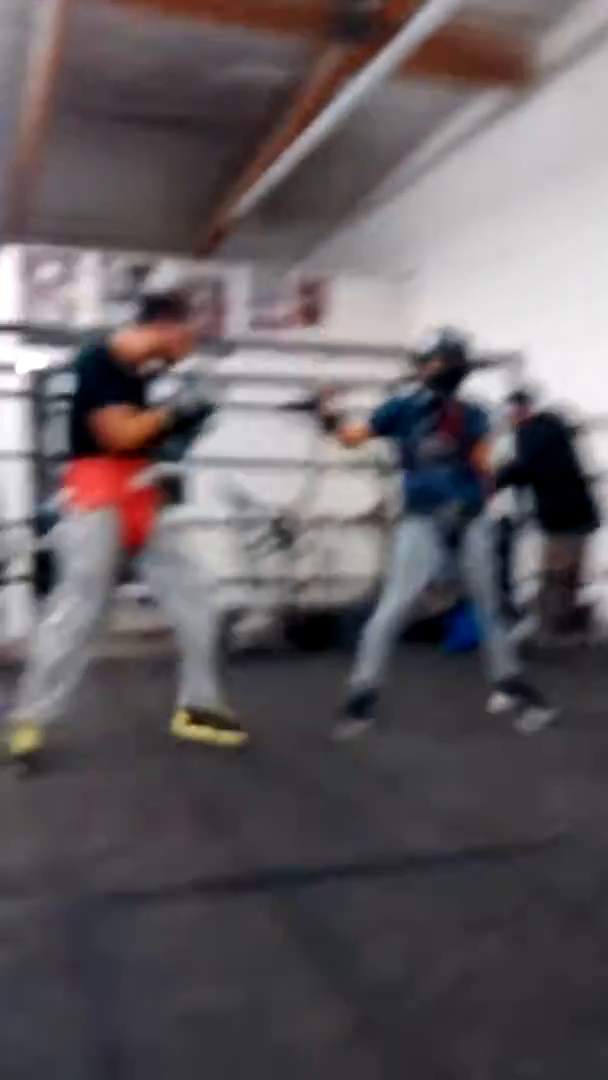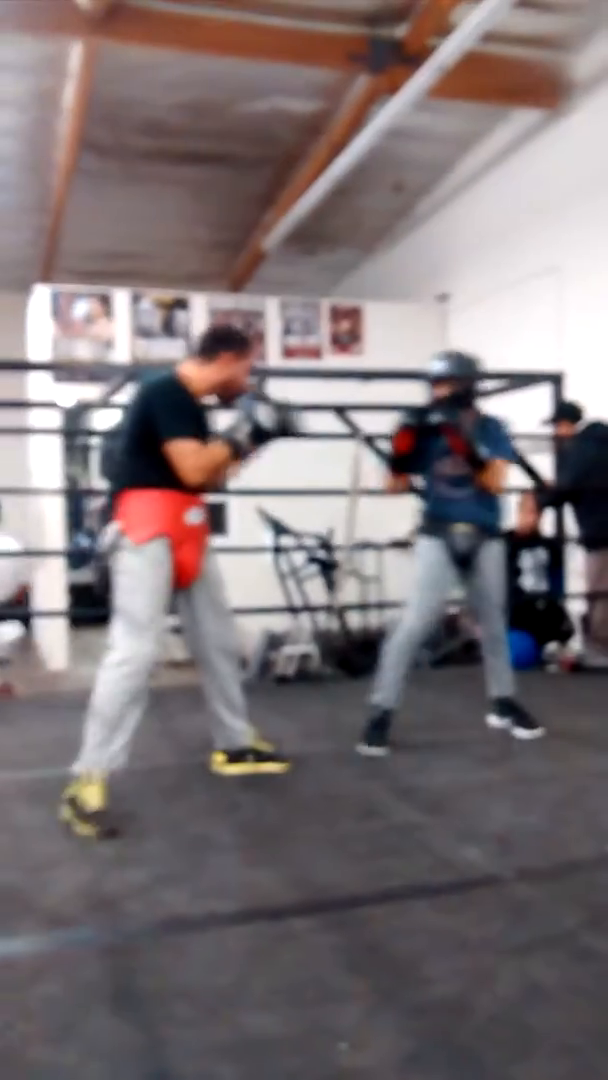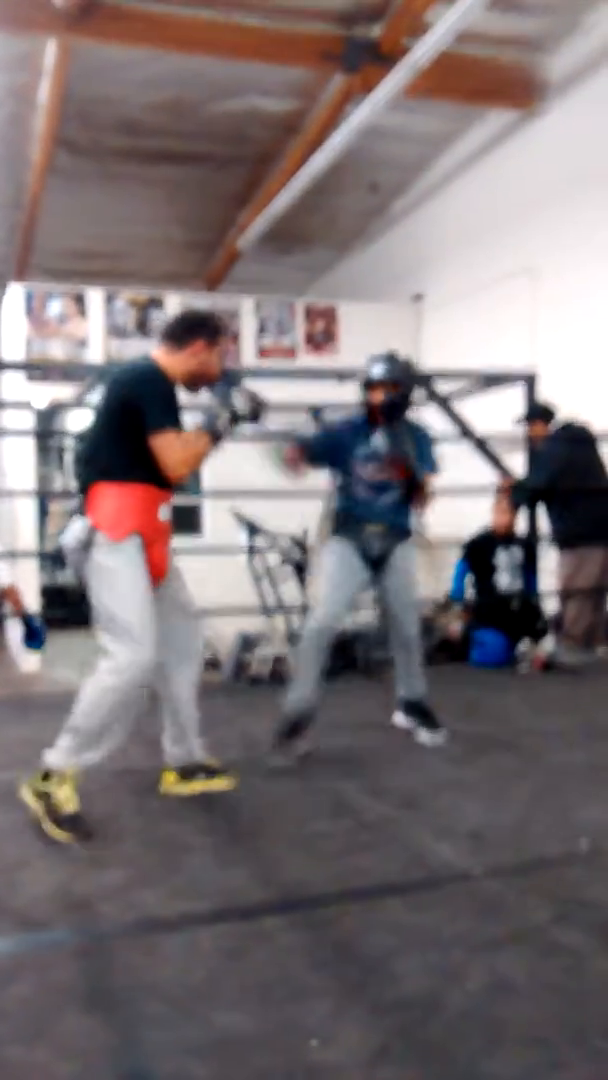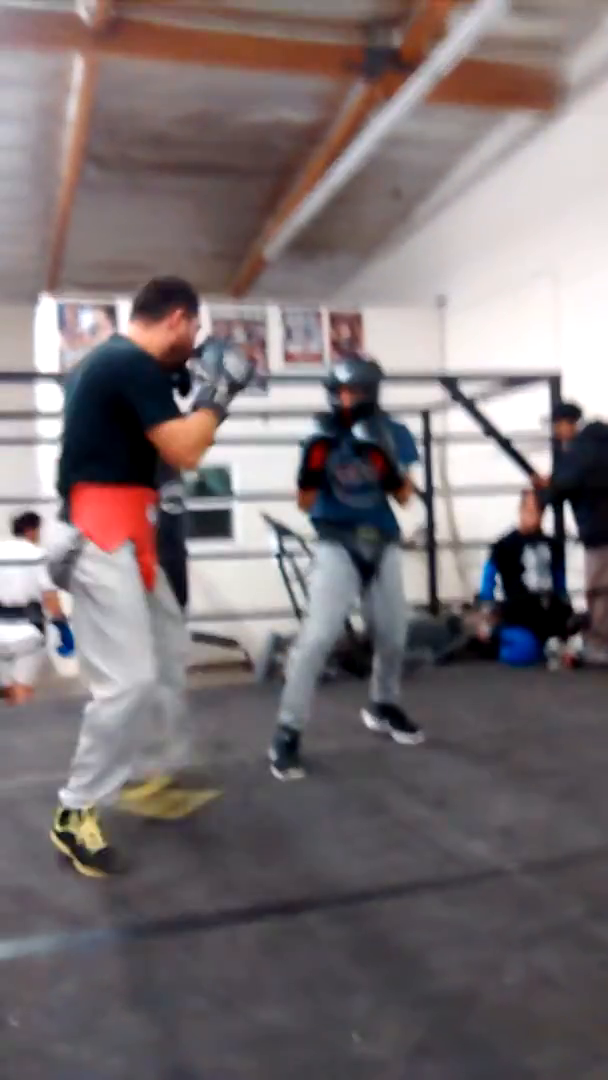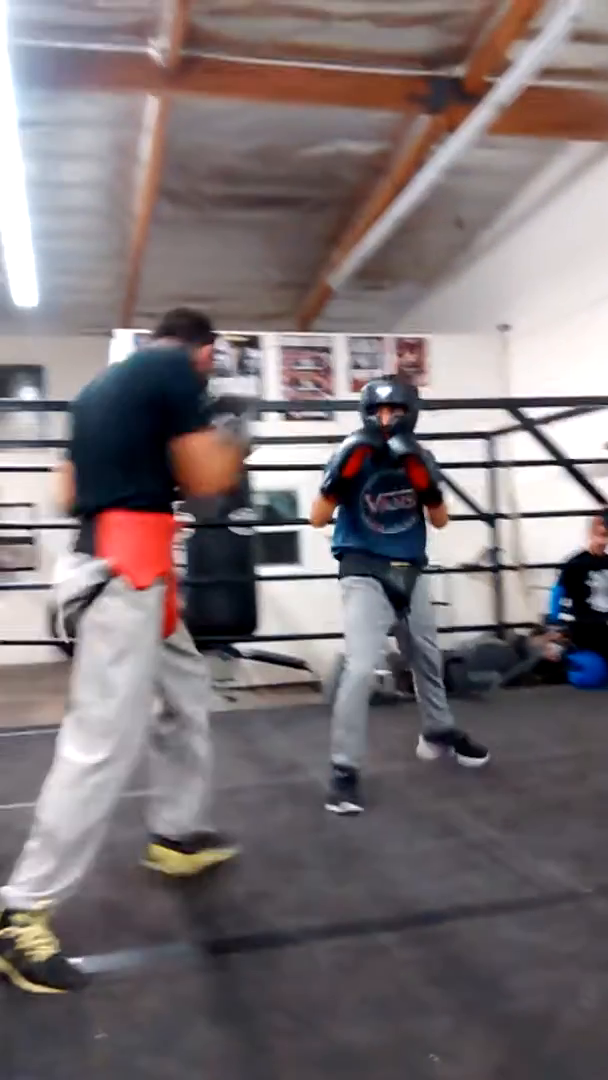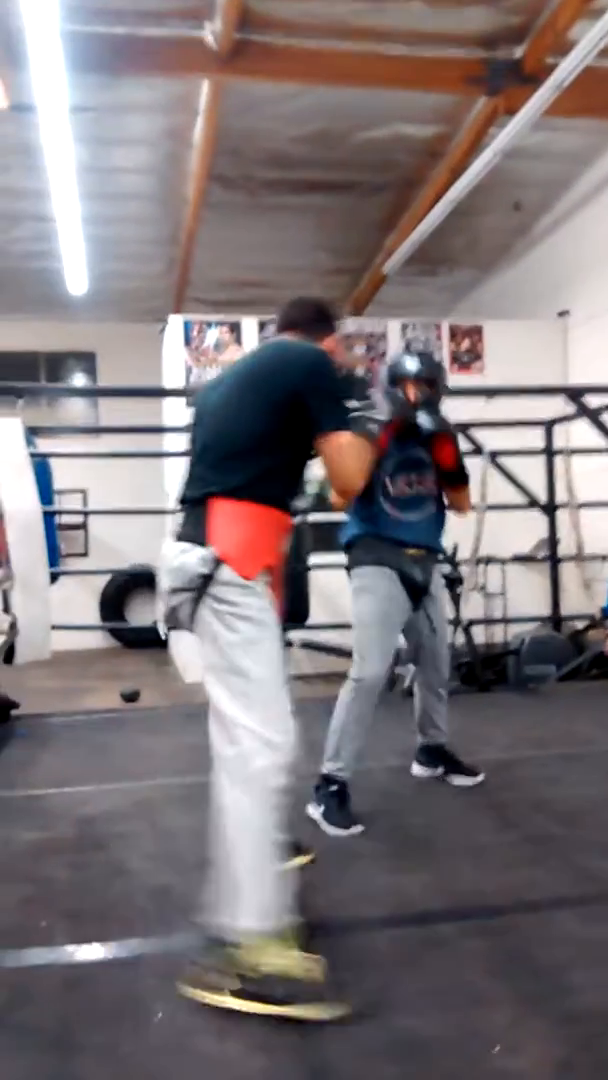
dt=0.5s
person 1, frame 1
left shoulder: (137, 369)
right shoulder: (98, 361)
right elbow: (117, 435)
left wrist: (175, 424)
right wrist: (174, 407)
left hip: (140, 497)
right hip: (98, 496)
left knee: (191, 597)
right knee: (78, 608)
left ankle: (198, 706)
right ankle: (29, 721)
person 1, frame 2
left shoulder: (193, 404)
right shoulder: (164, 392)
left elbow: (212, 474)
right elbow: (193, 470)
left wrist: (261, 431)
right wrist: (243, 431)
left hip: (187, 533)
right hip: (147, 532)
left knee: (217, 639)
right knee: (135, 649)
left ankle: (234, 745)
right ankle: (87, 779)
person 1, frame 3
left shoulder: (147, 382)
right shoulder: (148, 380)
left elbow: (170, 456)
right elbow: (176, 466)
left wrist: (222, 417)
right wrist: (220, 417)
left hip: (142, 533)
right hip: (115, 531)
left knee: (181, 640)
right knee: (134, 655)
left ankle: (183, 761)
right ankle: (55, 775)
person 1, frame 4
left shoulder: (117, 361)
right shoulder: (131, 363)
right elbow: (184, 453)
left wrist: (191, 386)
right wrist: (219, 388)
left hip: (124, 536)
right hip: (104, 538)
left knee: (165, 654)
right knee: (128, 679)
left ankle: (146, 776)
right ankle: (77, 812)
person 1, frame 5
left shoulder: (98, 389)
right shoulder: (178, 370)
left elbow: (66, 497)
right elbow: (206, 480)
right wrist: (229, 442)
left hip: (122, 568)
right hip: (128, 573)
left knee: (184, 698)
right knee: (102, 744)
left ankle: (178, 833)
person 1, frame 6
left shoulder: (228, 376)
right shoulder: (312, 363)
right elbow: (349, 481)
right wrist: (364, 432)
left hip: (207, 554)
right hip: (232, 562)
left knee: (248, 725)
right knee: (257, 742)
left ankle: (252, 847)
right ankle: (245, 945)
person 2, frame 1
left shoulder: (472, 415)
right shoulder: (404, 408)
left elbow: (480, 464)
right elbow: (353, 435)
left wrist: (456, 424)
right wrist: (330, 419)
left hip: (467, 520)
right hip: (422, 521)
left knee: (487, 605)
right knee: (394, 607)
left ankle: (508, 682)
right ankle: (361, 691)
person 2, frame 2
left shoulder: (491, 430)
right shoulder: (427, 431)
left elbow: (494, 483)
right elbow: (397, 486)
left wrist: (464, 439)
right wrist: (403, 444)
left hip: (484, 539)
right hip: (437, 538)
left knee: (493, 627)
right knee: (412, 626)
left ankle: (502, 704)
right ankle: (381, 713)
person 2, frame 3
left shoulder: (416, 437)
right shoulder: (347, 431)
left elbow: (421, 498)
right elbow: (297, 460)
left wrist: (408, 467)
right wrist: (296, 452)
left hip: (395, 542)
right hip: (349, 539)
left knee: (407, 627)
right knee: (322, 622)
left ankle: (411, 706)
right ankle: (299, 712)
person 2, frame 4
left shoulder: (395, 434)
right shoulder: (324, 435)
left elbow: (405, 496)
right elbow: (305, 503)
left wrist: (386, 457)
right wrist: (311, 462)
left hip: (382, 543)
right hip: (337, 543)
left knee: (392, 636)
right knee: (317, 636)
left ankle: (383, 706)
right ankle: (288, 732)
person 2, frame 5
left shoulder: (417, 458)
right shoulder: (354, 455)
left elbow: (440, 517)
right elbow: (318, 516)
left wrist: (422, 477)
right wrist: (345, 469)
left hip: (410, 572)
right hip: (365, 573)
left knee: (428, 657)
right knee: (360, 670)
left ankle: (439, 732)
right ankle: (345, 769)
person 2, frame 6
left shoulder: (439, 440)
right shoulder: (375, 436)
left elbow: (461, 505)
right elbow: (339, 499)
left wrist: (447, 451)
right wrist: (372, 442)
left hip: (424, 564)
right hip: (377, 562)
left knee: (436, 663)
right knee: (370, 672)
left ankle: (431, 749)
right ankle: (330, 785)
